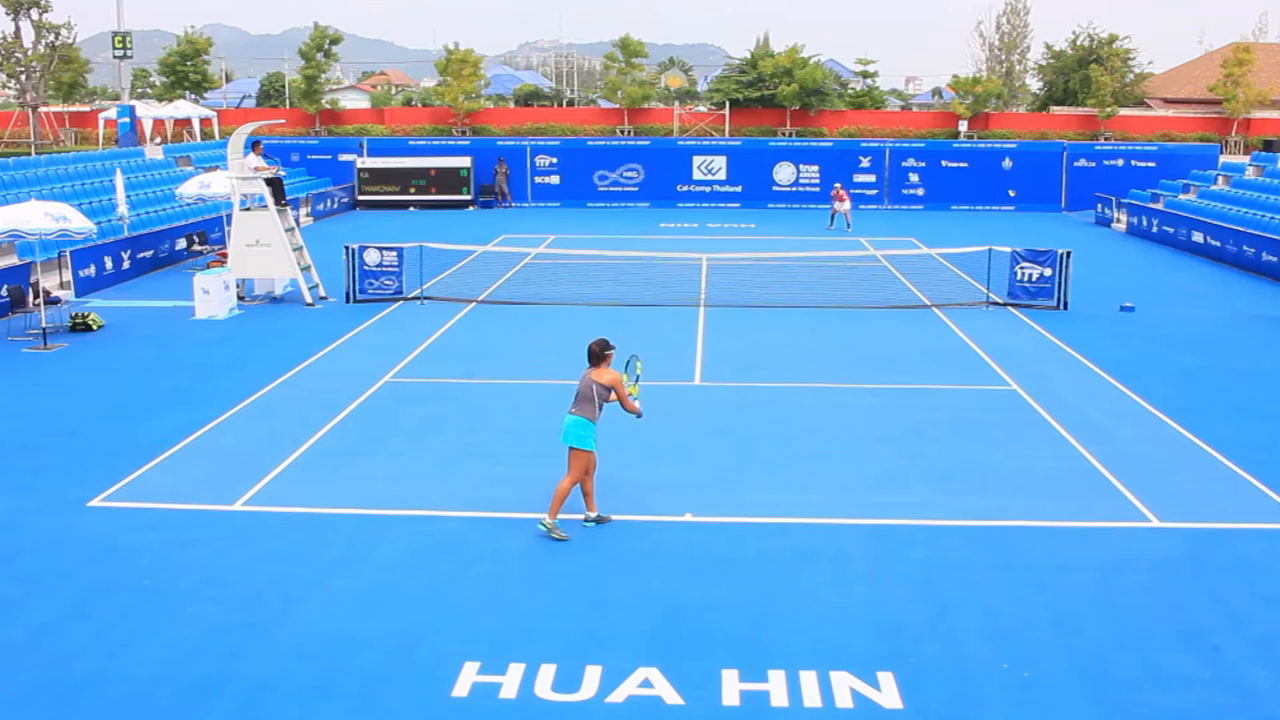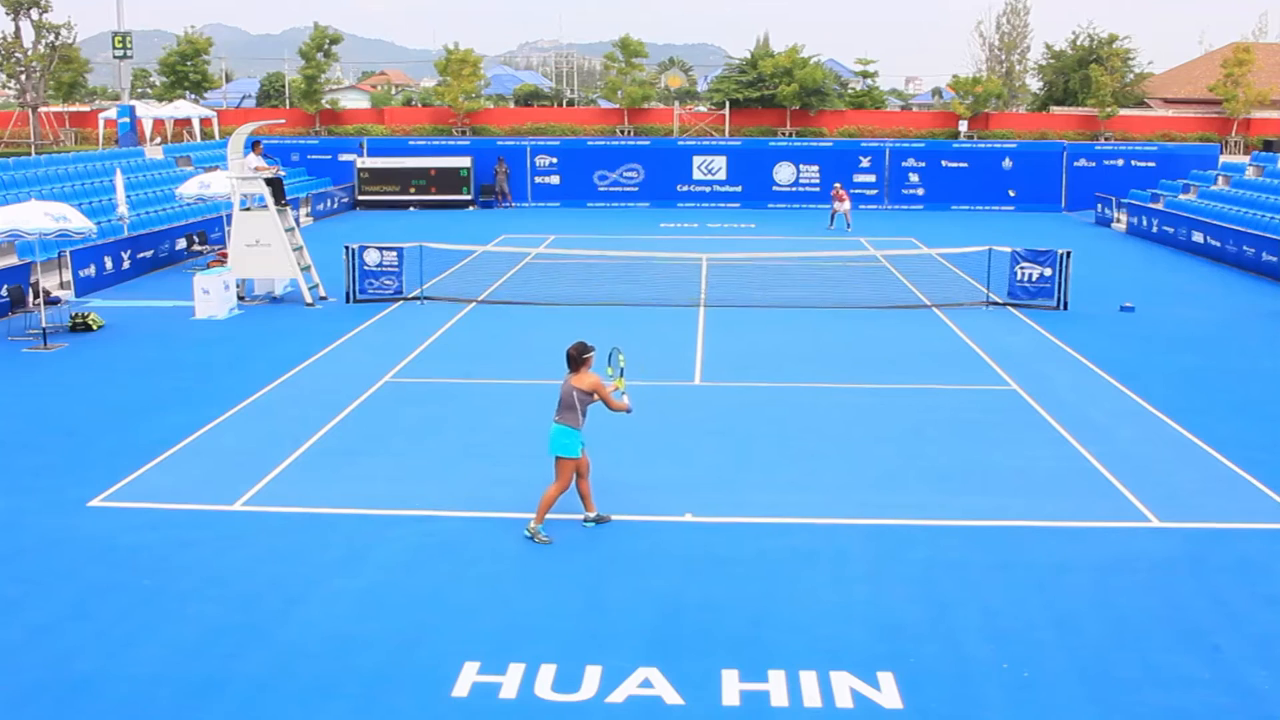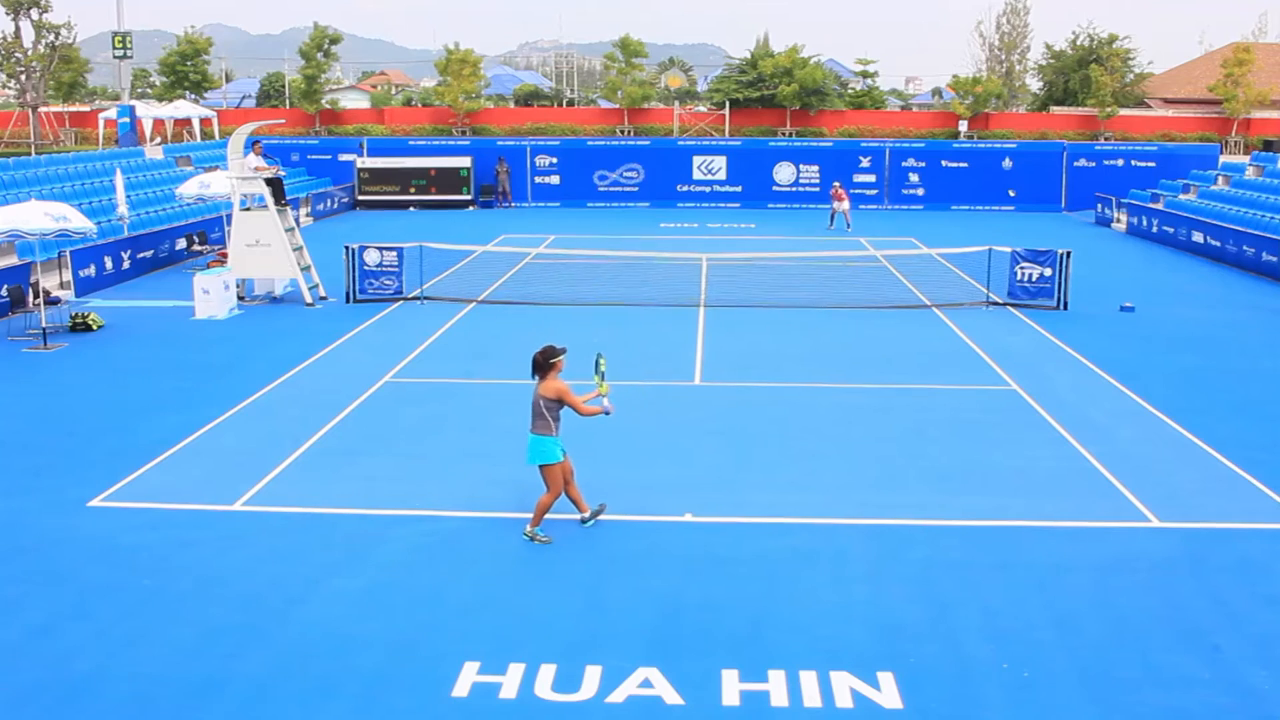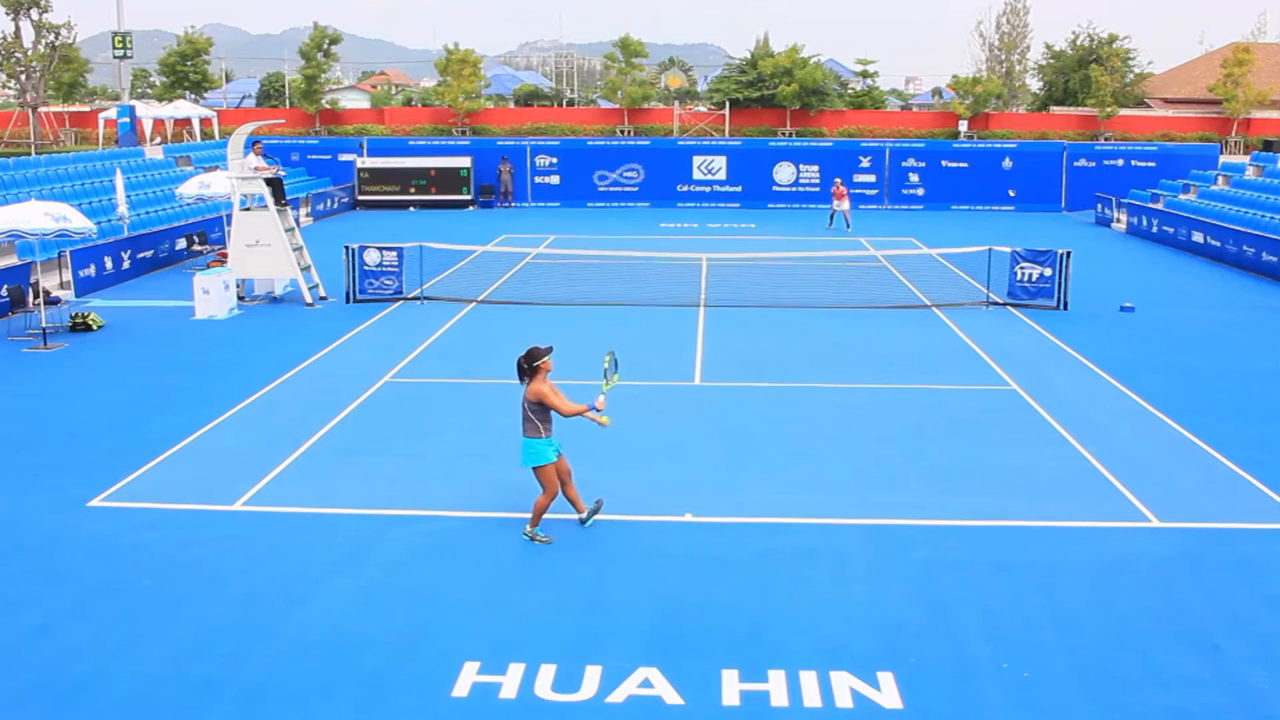
dt=0.4s
person 1, frame 1
left shoulder: (589, 373)
right shoulder: (612, 375)
right elbow: (626, 406)
left wrist: (622, 393)
right wrist: (638, 411)
left hip: (577, 423)
right hip: (582, 426)
left knee: (589, 470)
right knee: (573, 477)
left ankle: (591, 514)
right ankle: (550, 520)
person 1, frame 2
left shoulder: (572, 377)
right shoulder: (592, 379)
right elbow: (611, 405)
left wrist: (610, 388)
right wrist: (626, 406)
left hip: (566, 432)
right hip: (567, 434)
left knee: (583, 472)
right knee: (562, 484)
left ankle: (591, 514)
right ankle: (534, 526)
person 1, frame 3
left shoulder: (546, 382)
right shoulder: (557, 385)
left elbow: (572, 401)
right elbow: (581, 410)
left wrist: (594, 394)
right wrist: (604, 409)
left hip: (550, 440)
right hip: (545, 442)
left knee: (568, 477)
right knee: (555, 490)
left ankle: (586, 514)
right ankle: (531, 529)
person 1, frame 4
left shoulder: (546, 382)
right shoulder: (539, 388)
left elbow: (567, 404)
right elbow: (565, 411)
left wrist: (593, 416)
right wrist: (592, 406)
left hip: (547, 441)
right hip: (537, 445)
left knee: (566, 477)
right knee: (551, 491)
left ankle: (583, 514)
right ankle: (531, 529)
